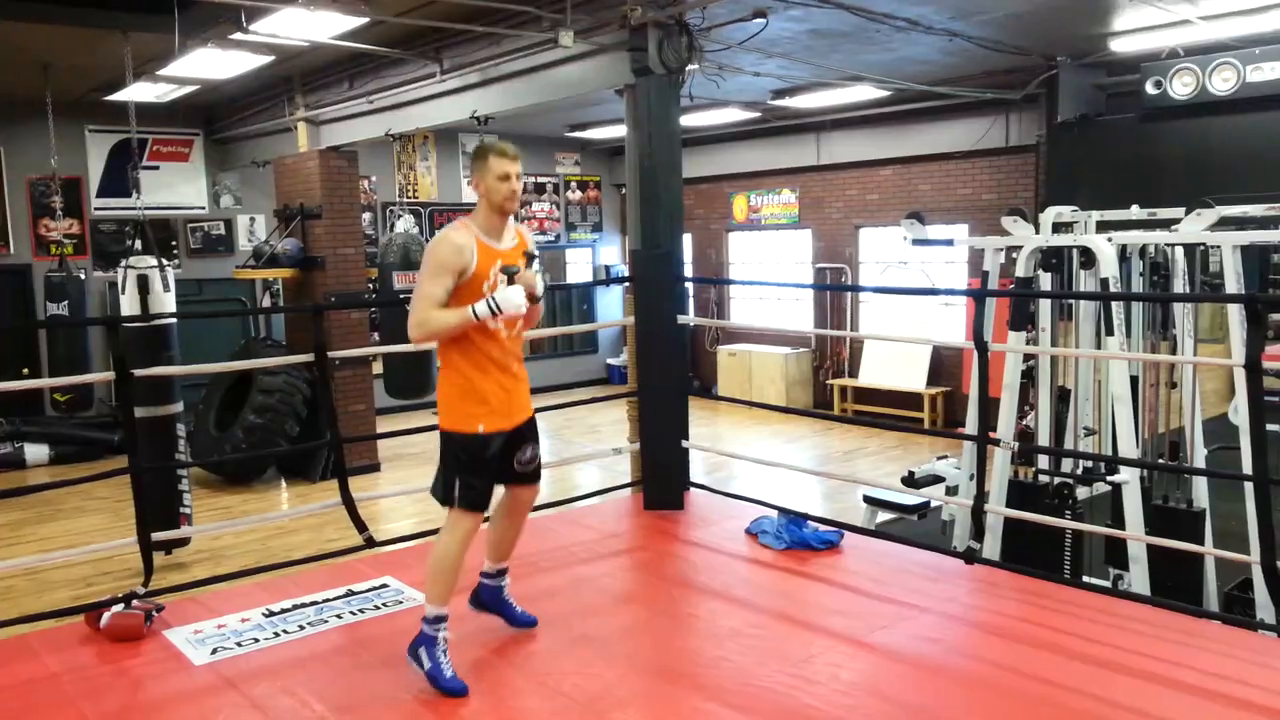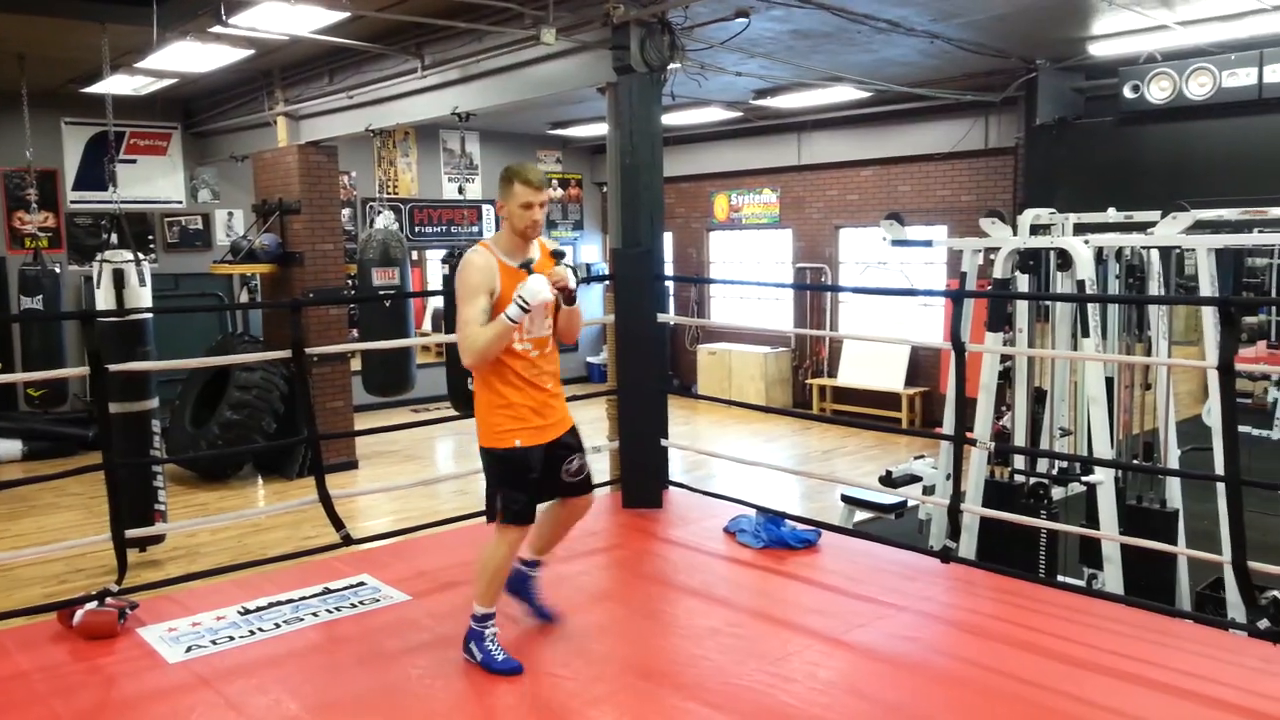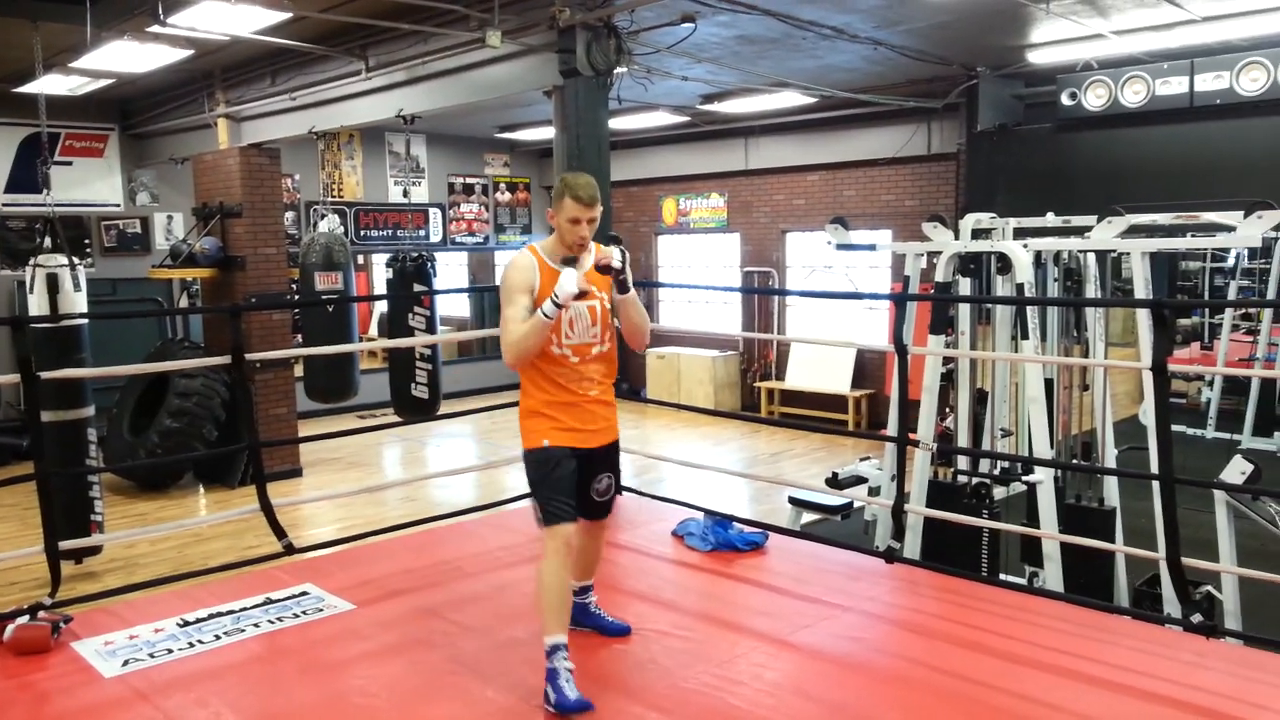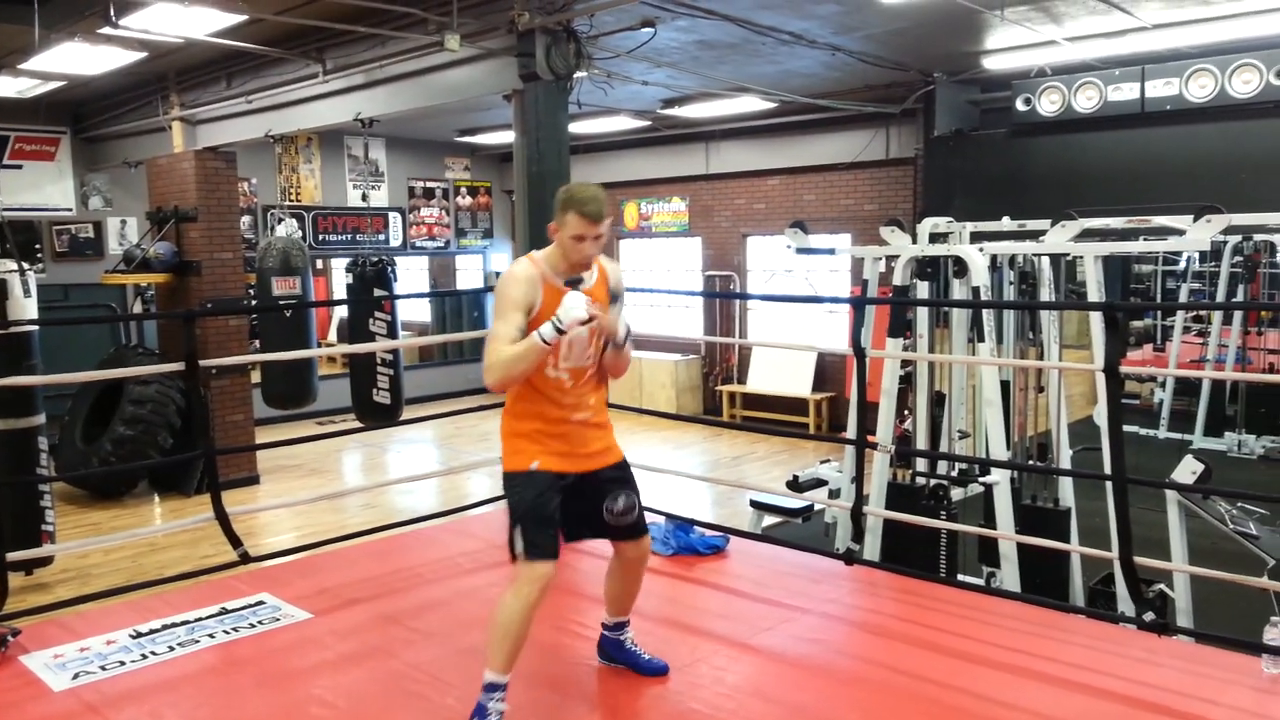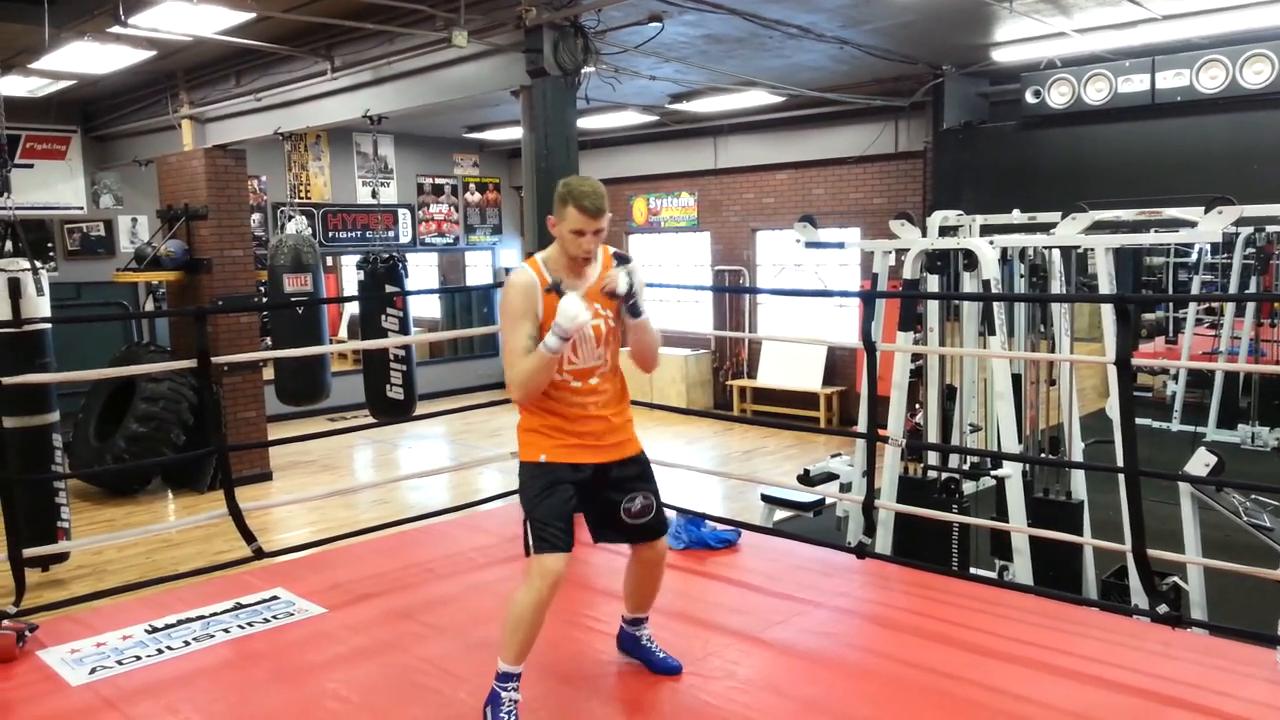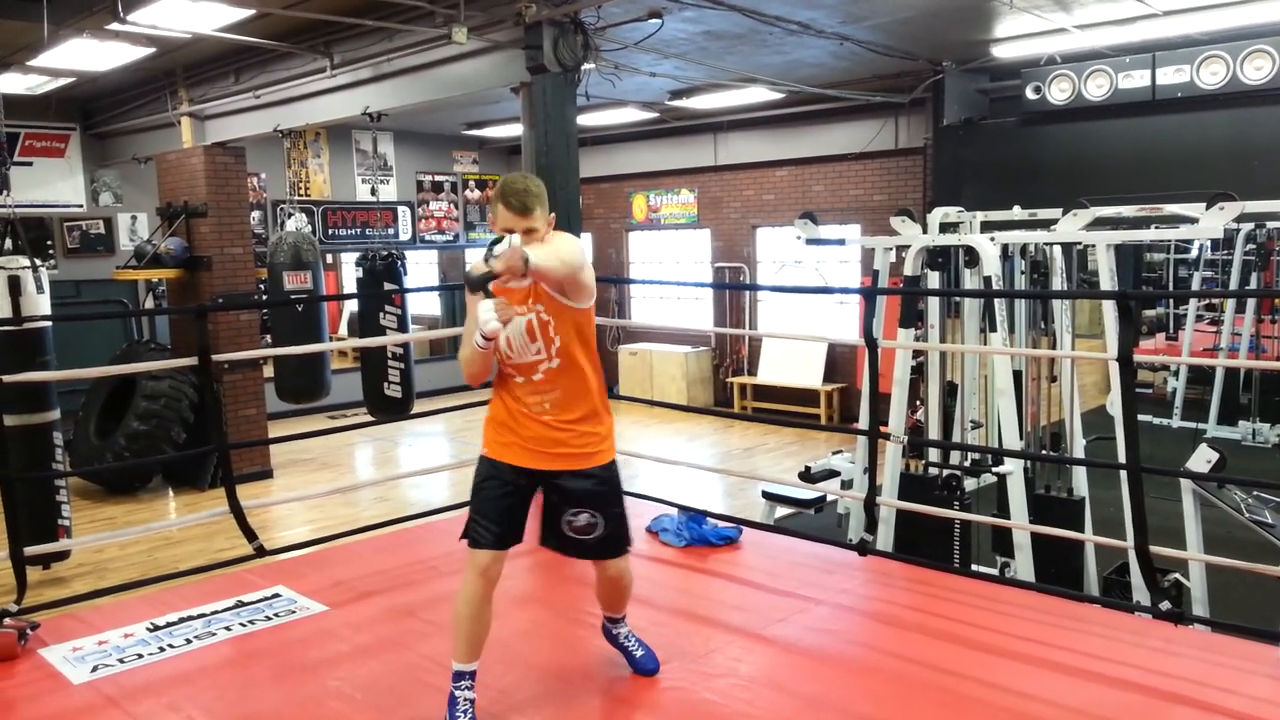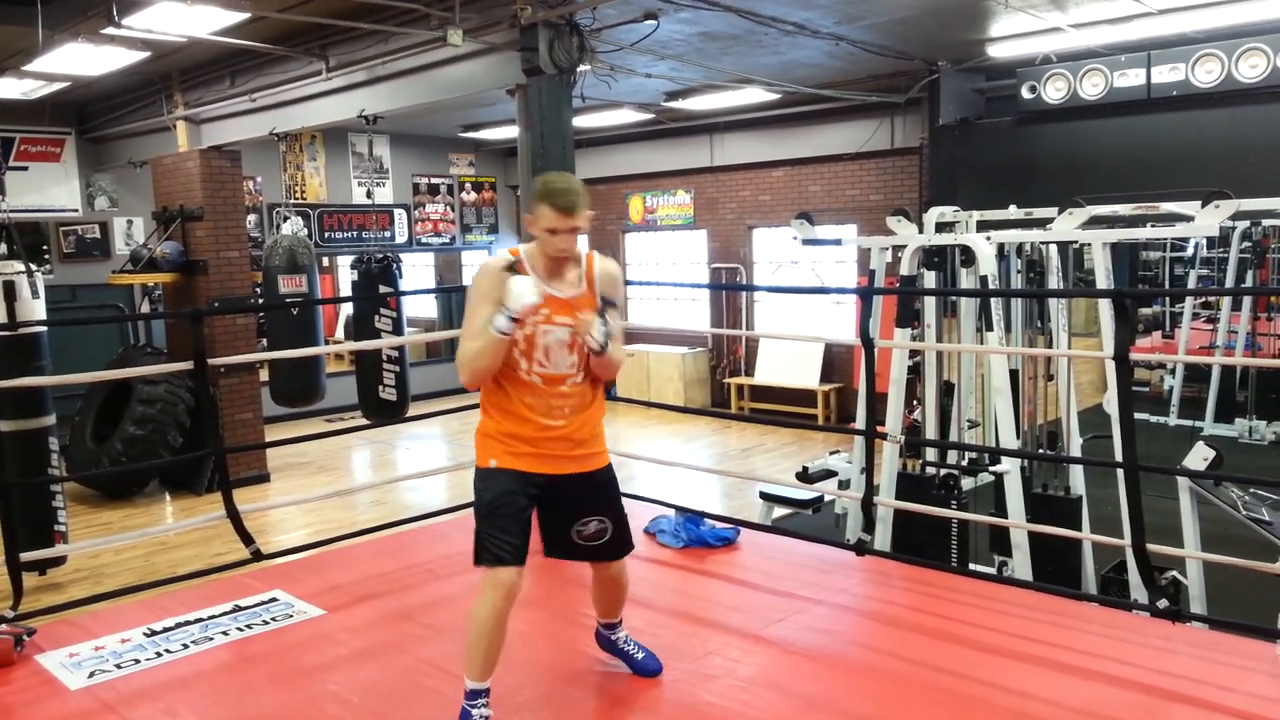
dt=0.7s
person 1, frame 1
left shoulder: (521, 238)
right shoulder: (453, 243)
right elbow: (418, 327)
left wrist: (532, 295)
right wrist: (488, 307)
left hip: (514, 398)
right hip: (471, 406)
left knee: (522, 494)
right knee: (466, 517)
left ankle: (493, 586)
right ankle: (430, 638)
person 1, frame 2
left shoulder: (548, 253)
right shoulder: (479, 265)
left elbow: (568, 336)
right elbow: (472, 355)
left wrist: (567, 294)
right wrist: (521, 304)
left hip: (553, 412)
right hip: (508, 421)
left knee: (577, 499)
right knee: (512, 527)
left ankle: (523, 573)
right ankle: (481, 631)
person 1, frame 3
left shoulder: (607, 260)
right shoulder: (525, 268)
left elbow: (639, 340)
right elbow: (512, 355)
left wrist: (622, 284)
right wrist: (556, 300)
left hip: (599, 420)
right hip: (549, 426)
left knee: (595, 520)
right knee: (560, 535)
left ankle: (581, 603)
right ankle: (558, 668)
person 1, frame 4
left shoulder: (608, 277)
right shoulder: (523, 277)
right elbow: (495, 375)
left wrist: (619, 339)
right wrist: (558, 326)
left hip: (595, 445)
right hip: (534, 451)
left knee: (635, 546)
right knee: (534, 574)
left ankle: (615, 639)
person 1, frame 5
left shoulder: (617, 270)
right shoulder: (525, 285)
left elbow: (648, 362)
right elbow: (520, 390)
left wrist: (631, 307)
right wrist: (561, 332)
left hip: (616, 443)
right hip: (550, 448)
left knee: (653, 547)
right knee: (547, 570)
left ankle: (633, 633)
person 1, frame 6
left shoulder: (566, 250)
right shoulder: (486, 274)
left elbow: (569, 269)
right elbow: (472, 374)
left wrist: (527, 261)
right wrist: (483, 331)
left hip: (583, 447)
right hip: (508, 447)
left knee: (612, 565)
right knee: (482, 566)
left ankle: (616, 627)
person 1, frame 7
left shoulder: (603, 275)
right shoulder: (497, 273)
left elbow: (610, 373)
right elbow: (470, 377)
left wrist: (606, 345)
right wrist: (508, 313)
left hip: (580, 453)
right hip: (507, 455)
left knee: (611, 563)
right knee: (501, 584)
left ankle: (611, 633)
